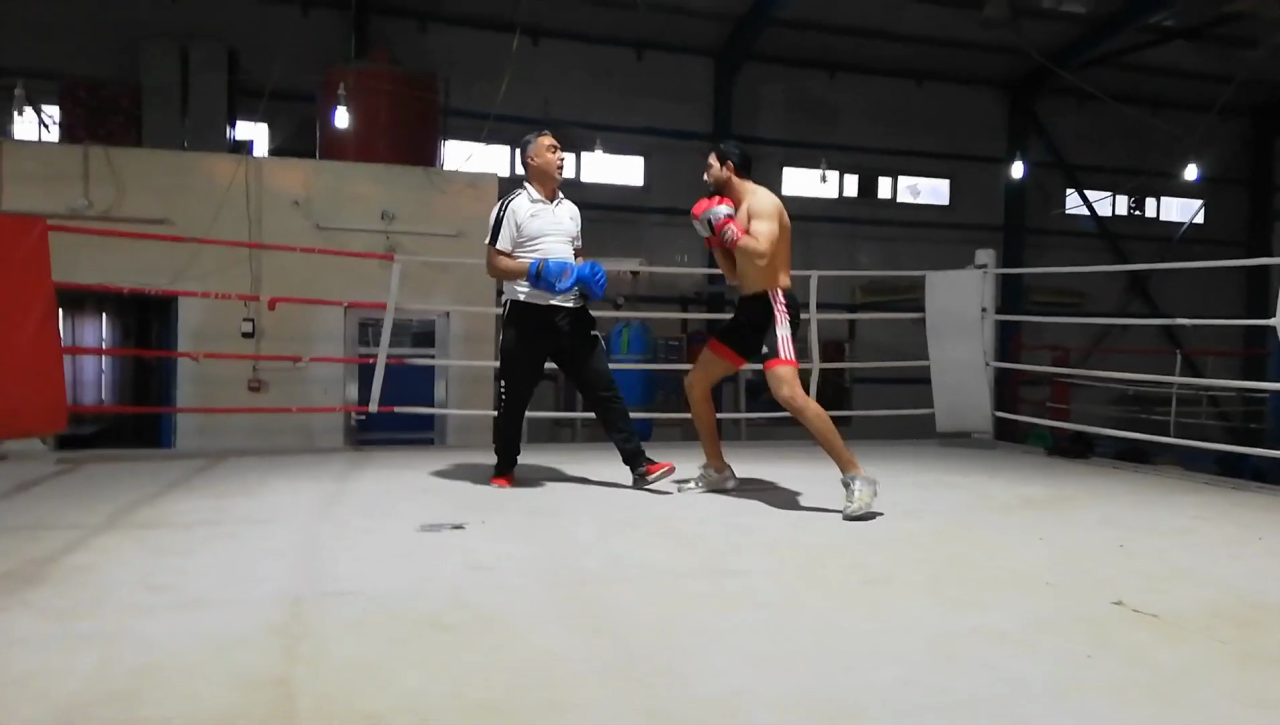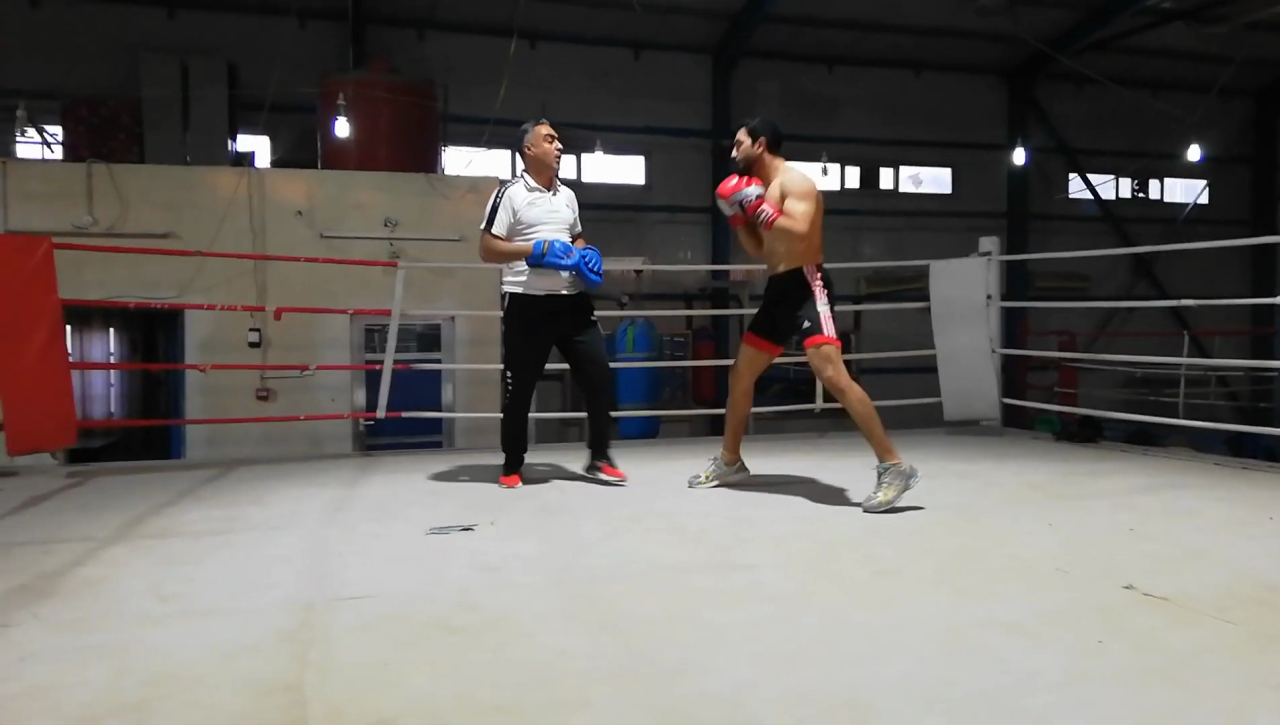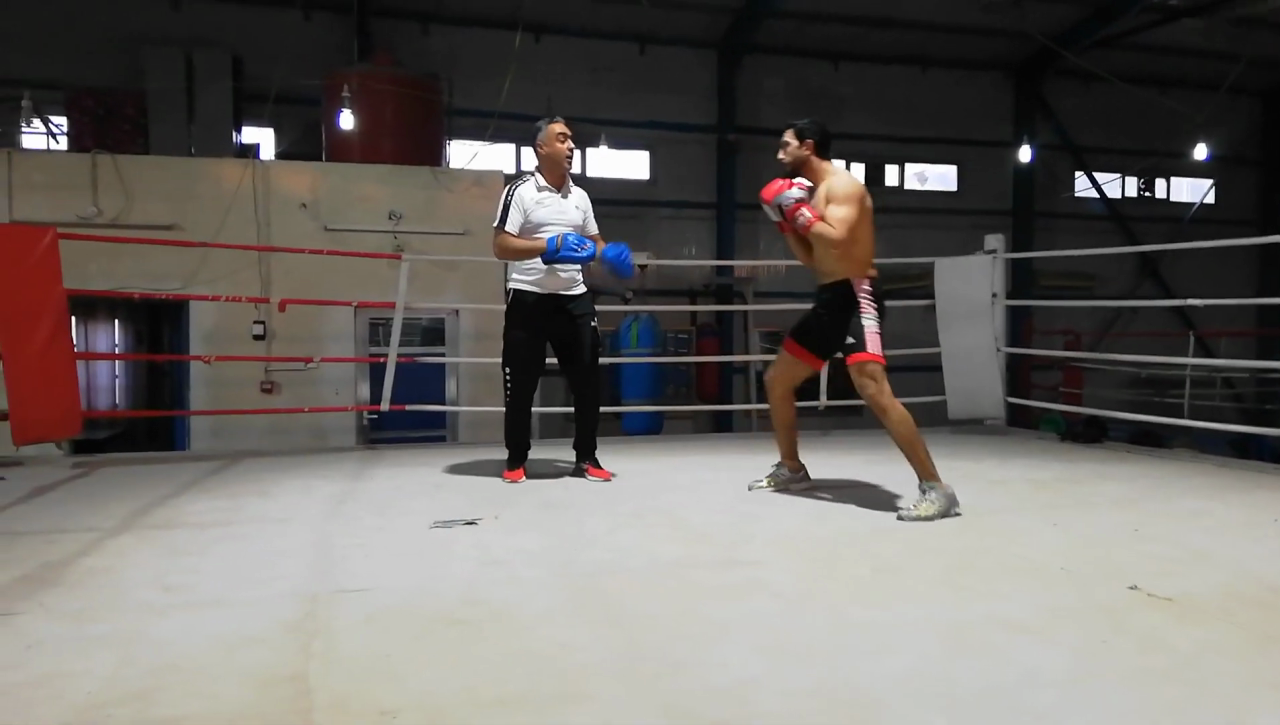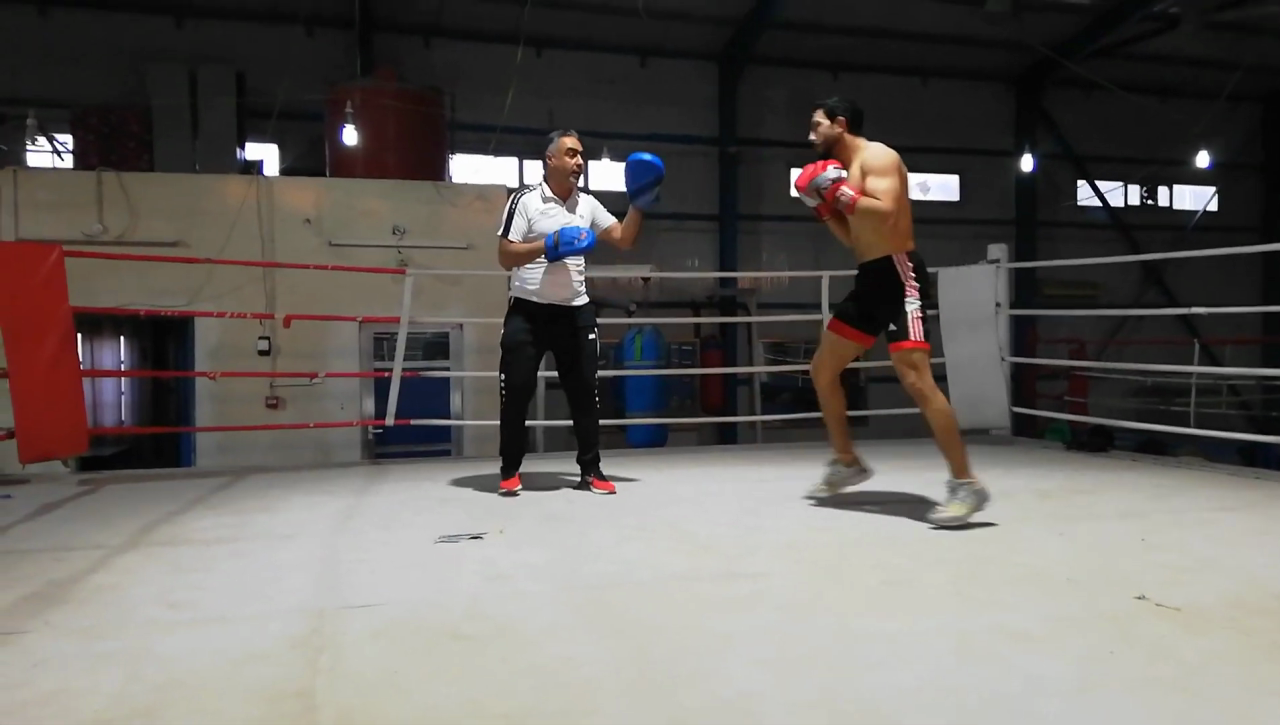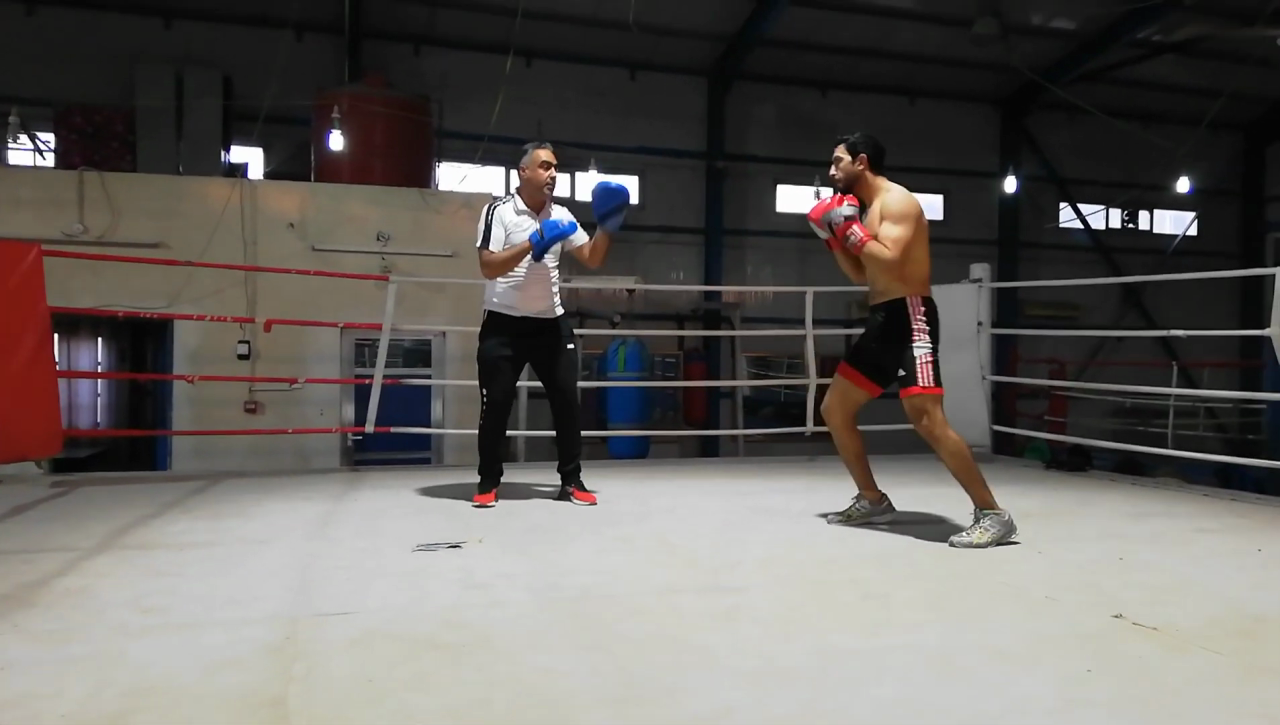
dt=0.2s
person 1, frame 1
left shoulder: (761, 201)
right shoulder: (739, 208)
left elbow: (763, 259)
left wrist: (725, 225)
right wrist: (714, 235)
left hip: (773, 306)
right hip: (749, 309)
left knee: (789, 393)
right knee: (696, 382)
left ankle: (856, 477)
right ankle: (717, 470)
person 1, frame 2
left shoulder: (794, 181)
right shoulder: (764, 188)
left elbow: (799, 234)
left wrist: (756, 207)
right wrist: (738, 214)
left hip: (805, 286)
right hip: (777, 289)
left knee: (832, 373)
right knee: (741, 375)
left ankle: (893, 467)
right ankle: (729, 463)
person 1, frame 3
left shoulder: (842, 184)
right shoulder: (813, 191)
left elbow: (838, 242)
left wrist: (798, 211)
right wrist: (785, 220)
left hip: (855, 295)
right hip: (829, 299)
left knee: (875, 391)
right knee: (777, 381)
left ankle: (935, 488)
right ankle: (790, 469)
person 1, frame 4
left shoulder: (878, 157)
right shoulder: (849, 171)
left elbow: (886, 215)
left wrist: (838, 190)
right wrist: (823, 204)
left hip: (898, 276)
right hip: (868, 279)
left knee: (915, 379)
right knee: (822, 368)
left ankle: (966, 484)
right ankle: (847, 462)
person 1, frame 5
left shoulder: (897, 200)
right shoulder: (866, 207)
left elbow: (891, 262)
left wrist: (850, 229)
right wrist: (834, 238)
left hip: (910, 317)
right hip: (882, 321)
left knee: (927, 421)
right knee: (834, 411)
left ankle: (992, 514)
right ankle: (872, 500)
person 2, frame 1
left shoulder: (571, 209)
right shoulder: (512, 206)
right elbow: (494, 264)
left wrist: (590, 271)
right wrist: (534, 270)
left hip: (570, 313)
right hip: (527, 314)
left knee: (602, 385)
right knee: (514, 395)
left ankle: (638, 463)
right ankle: (504, 467)
person 2, frame 2
left shoulder: (567, 195)
right shoulder: (509, 193)
right elbow: (487, 248)
left wrist: (587, 254)
right wrist: (536, 251)
left hip: (571, 301)
right hip: (526, 304)
left knee: (598, 373)
right knee: (519, 387)
left ankle: (599, 457)
right ankle: (512, 465)
person 2, frame 3
left shoulder: (579, 195)
right shoulder: (520, 191)
left elbow: (595, 242)
right elbow: (501, 247)
left wrist: (609, 254)
right wrist: (548, 246)
left hip: (574, 301)
right hip: (529, 302)
left knee: (586, 381)
right knee: (521, 383)
left ankle: (586, 458)
right ankle: (516, 460)
person 2, frame 4
left shoulder: (587, 204)
right shoulder: (524, 201)
left elbow: (622, 240)
right elbow: (505, 256)
left wrist: (640, 201)
right wrist: (549, 244)
left hip: (575, 312)
right hip: (527, 311)
left knee: (584, 391)
right knee: (516, 389)
left ankle: (590, 470)
right ankle: (510, 469)
person 2, frame 5
left shoulder: (560, 216)
right shoulder: (498, 211)
left elbow: (592, 259)
right elbow: (488, 267)
left wrist: (607, 226)
right wrist: (532, 243)
left hip: (551, 323)
right hip: (503, 324)
left knee: (567, 400)
right knee: (496, 404)
left ankle: (571, 481)
right ankle: (488, 483)
